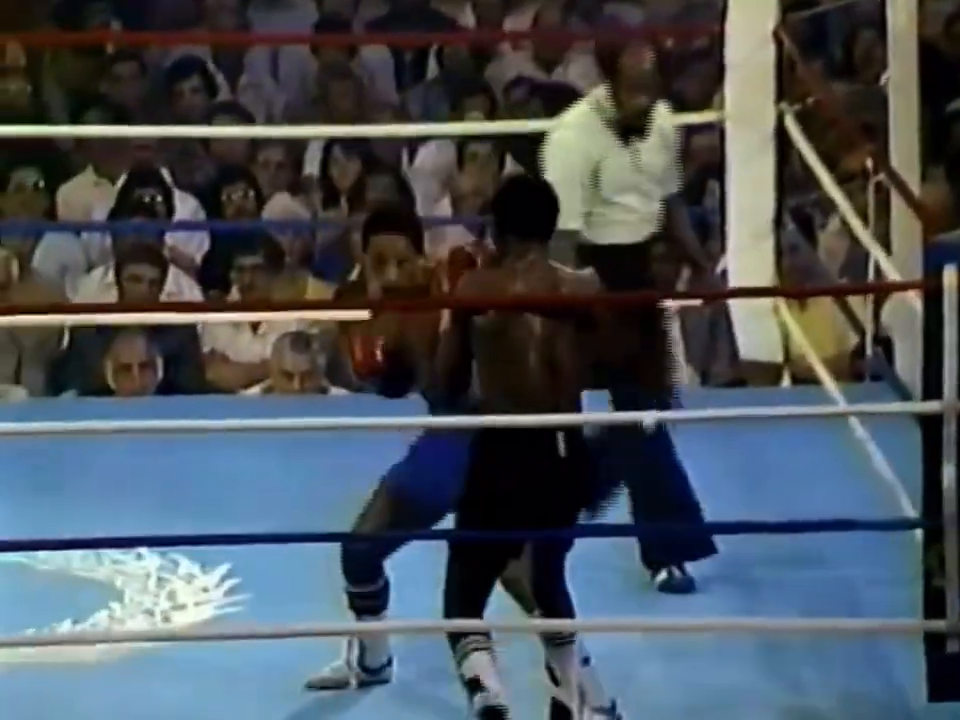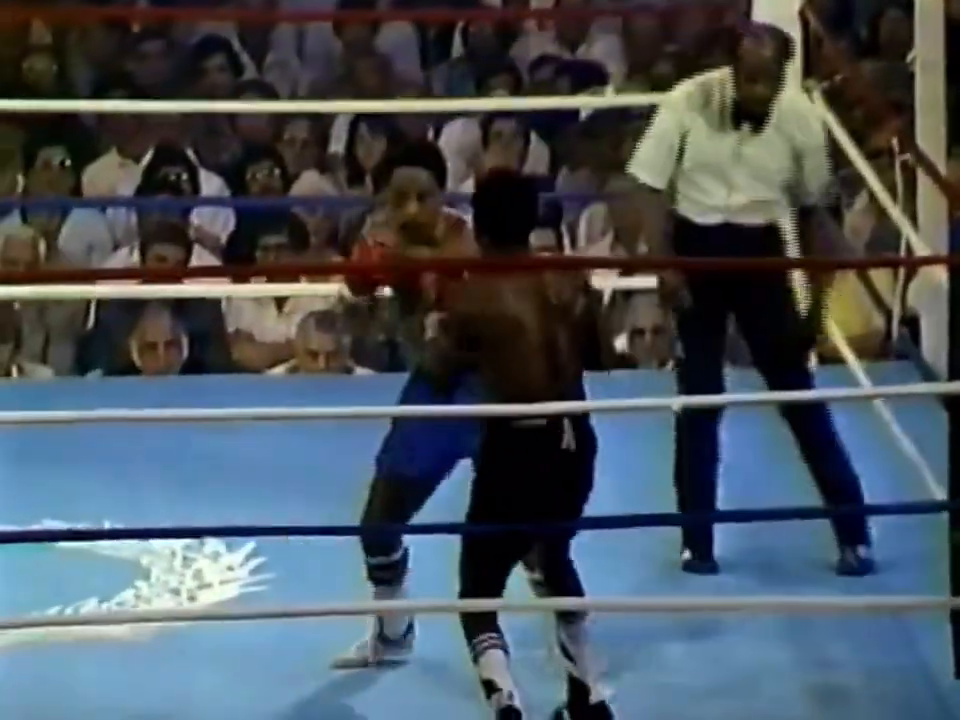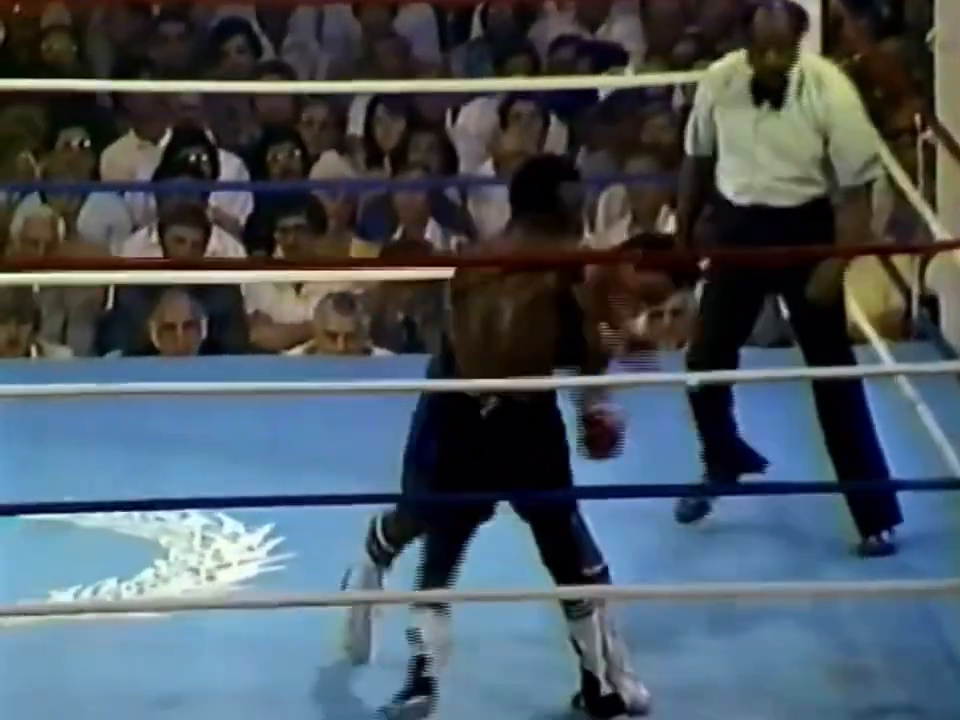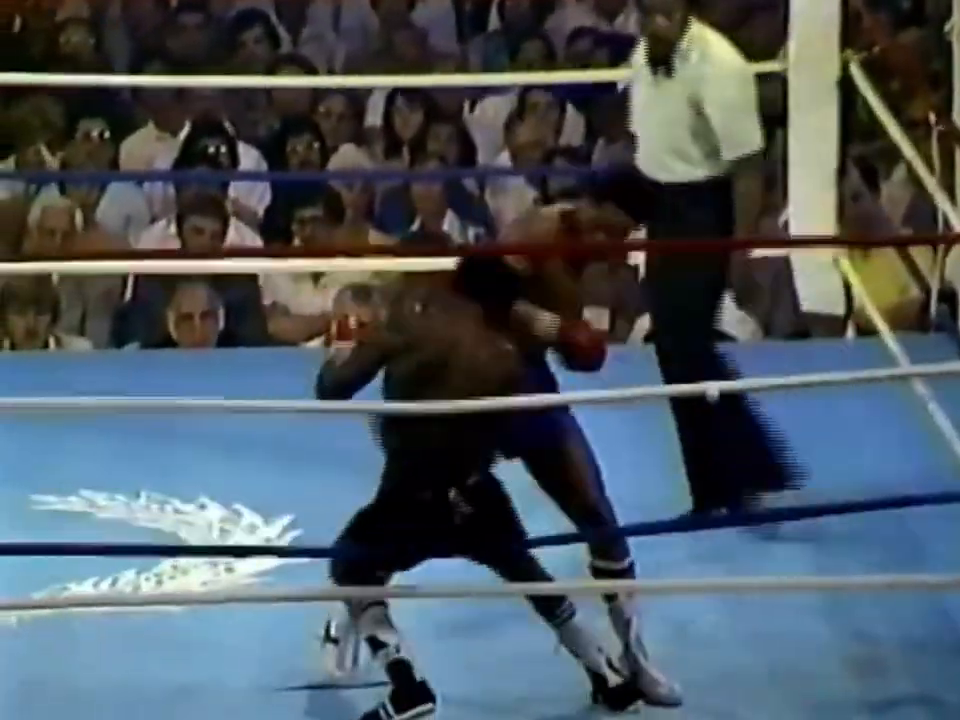
dt=0.4s
person 1, frame 1
left shoulder: (661, 123)
right shoulder: (574, 134)
right elbow: (564, 238)
left wrist: (700, 260)
left hip: (641, 266)
right hip: (596, 272)
left knee: (653, 400)
right knee: (640, 408)
right ankle: (668, 551)
person 1, frame 2
left shoulder: (803, 118)
right shoulder: (688, 102)
left elbow: (812, 211)
right elbow: (651, 189)
left wrist: (816, 300)
right wrist: (663, 268)
left hip: (759, 252)
right hip: (694, 249)
left knee: (796, 389)
right knee: (698, 394)
left ankle: (852, 530)
right ankle: (696, 533)
person 1, frame 3
left shoulder: (831, 90)
right shoulder: (718, 80)
left elbow: (857, 189)
right elbow: (698, 159)
left wrist: (834, 264)
right wrist: (683, 232)
left hip: (803, 229)
right hip: (737, 227)
left knee: (832, 371)
right knee: (705, 357)
left ankle: (877, 515)
right ankle: (725, 463)
person 1, frame 4
left shoulder: (717, 65)
right shoulder: (645, 56)
left elbow: (748, 163)
left wrist: (739, 247)
right wrist: (627, 209)
left hip: (704, 209)
right hip: (663, 207)
left knee: (684, 347)
right knee: (677, 348)
left ankle: (761, 467)
right ankle: (720, 488)
person 2, frame 1
left shoulder: (475, 290)
right shoulder: (581, 291)
left elbow: (448, 384)
left hip: (504, 453)
right hip: (567, 452)
left knee: (462, 606)
right knee: (550, 578)
person 2, frame 2
left shoulder: (468, 297)
right shoulder: (572, 280)
left elbow: (439, 378)
right elbow: (603, 358)
left wrist: (443, 330)
left hip: (514, 450)
right hip: (574, 444)
left knee: (478, 599)
right knee: (557, 564)
person 2, frame 3
right shoulder: (565, 264)
right elbow: (590, 357)
left hip: (461, 424)
right hip: (528, 424)
left knee: (439, 561)
right knee: (570, 558)
person 2, frame 4
left shoulder: (402, 327)
right shoulder: (505, 356)
left elbow: (330, 390)
right elbow: (502, 437)
left wrist: (350, 348)
left hip: (410, 501)
right hip: (476, 497)
left knee: (351, 568)
right knee: (531, 577)
right ankle: (611, 679)
person 3, frame 1
left shoulder: (455, 292)
right shoulder: (375, 297)
right wrist: (365, 366)
right hip: (445, 434)
left knee: (518, 571)
right knee: (360, 548)
right ankle: (369, 660)
person 3, frame 2
left shoulder: (464, 242)
right shoulder: (379, 233)
right elbow: (358, 304)
right wrist: (363, 280)
left hip: (482, 387)
right hip: (428, 386)
right knee: (377, 526)
right ankle: (392, 634)
person 3, frame 3
right shoulder: (577, 282)
left hip: (517, 402)
right hip: (464, 388)
left knee: (561, 530)
right knee: (419, 517)
left ankle: (610, 666)
right ankle: (368, 575)
person 3, frame 4
left shoulder: (584, 246)
right shoulder: (538, 232)
right elbow: (476, 285)
left wrist: (576, 332)
right wrist: (542, 323)
left hip: (529, 374)
left knee: (598, 519)
left ankle: (633, 655)
